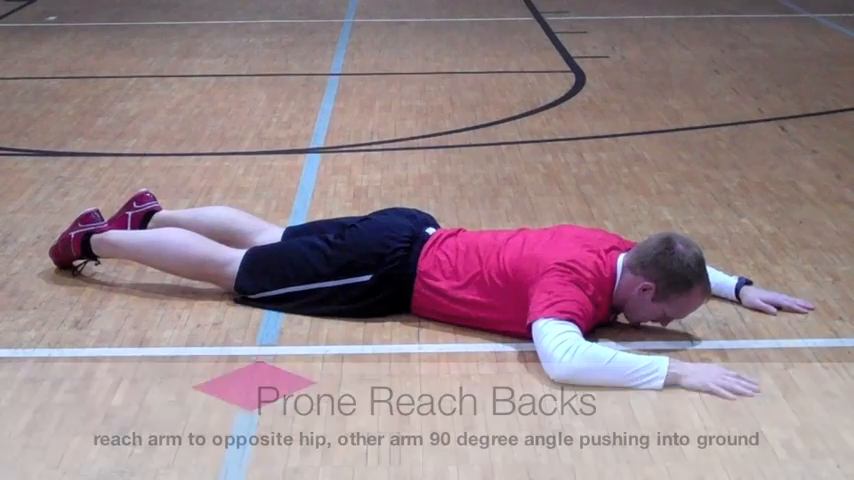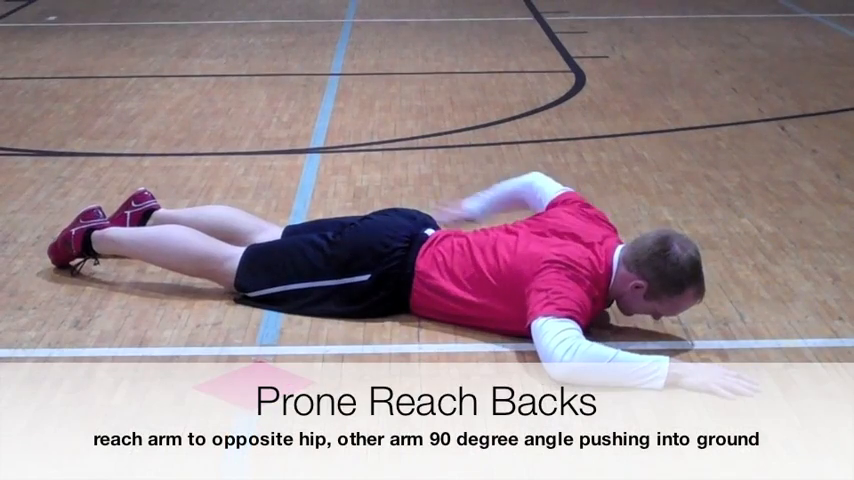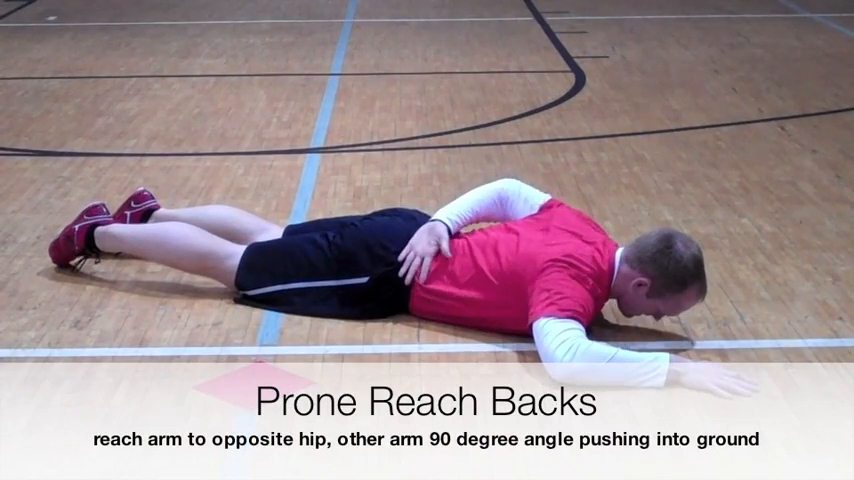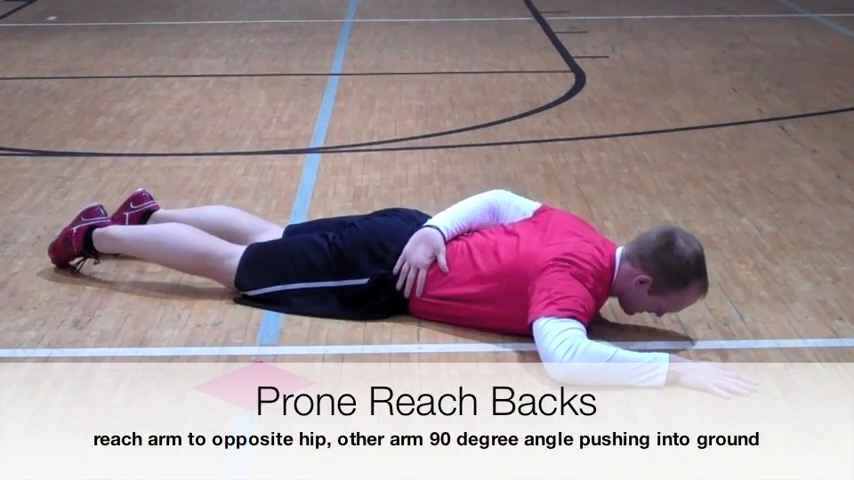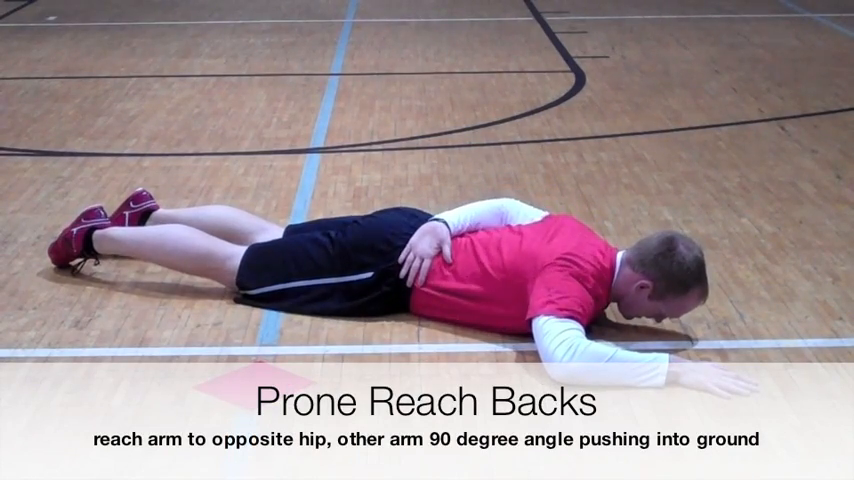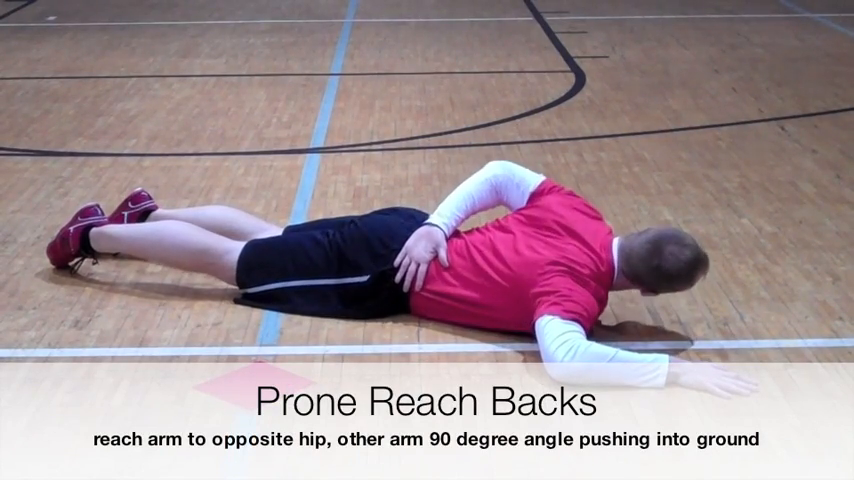
dt=0.7s
person 1, frame 1
left shoulder: (619, 251)
right shoulder: (574, 281)
left elbow: (678, 261)
right elbow: (563, 360)
left wrist: (739, 289)
right wrist: (679, 370)
left hip: (413, 235)
right hip: (395, 268)
left knee: (266, 236)
right knee: (235, 269)
left ankle: (150, 215)
right ankle: (98, 238)
person 1, frame 2
left shoulder: (596, 228)
right shoulder: (573, 278)
left elbow: (531, 182)
right elbow: (562, 358)
left wrist: (467, 210)
right wrist: (676, 371)
left hip: (409, 233)
right hip: (391, 271)
left knee: (266, 238)
right knee: (233, 267)
left ankle: (148, 215)
right ankle: (98, 236)
person 1, frame 3
left shoulder: (588, 233)
right shoulder: (574, 277)
left elbow: (506, 189)
right elbow: (562, 357)
left wrist: (439, 223)
right wrist: (675, 369)
left hip: (406, 232)
right hip: (388, 270)
left knee: (267, 235)
right knee: (234, 264)
left ankle: (149, 214)
right ankle: (99, 233)
person 1, frame 4
left shoulder: (583, 233)
right shoulder: (575, 273)
left elbow: (497, 201)
right elbow: (563, 357)
left wrist: (431, 230)
right wrist: (676, 368)
left hip: (405, 236)
right hip: (385, 270)
left knee: (264, 237)
right knee: (233, 264)
left ankle: (147, 213)
right ankle: (102, 233)
person 1, frame 5
left shoulder: (585, 239)
right shoulder: (576, 278)
left elbow: (506, 208)
right elbow: (561, 357)
left wrist: (440, 224)
right wrist: (674, 368)
left hip: (411, 235)
right hip: (388, 266)
left knee: (267, 235)
right knee: (235, 265)
left ankle: (146, 215)
right ankle: (99, 236)
person 1, frame 6
left shoulder: (583, 217)
right shoulder: (576, 286)
left elbow: (498, 173)
right elbow: (563, 361)
left wrist: (435, 225)
right wrist: (676, 370)
left hip: (404, 234)
right hip: (386, 277)
left knee: (269, 236)
right knee: (234, 263)
left ankle: (147, 213)
right ankle: (97, 233)
